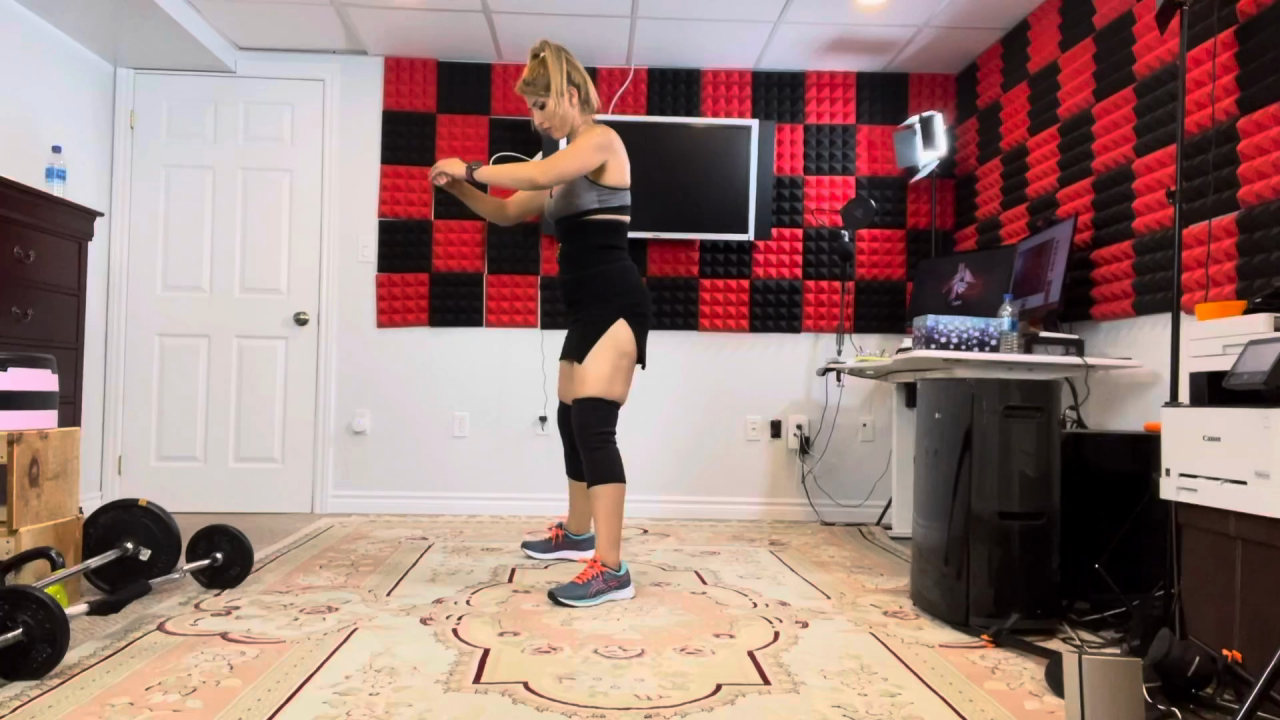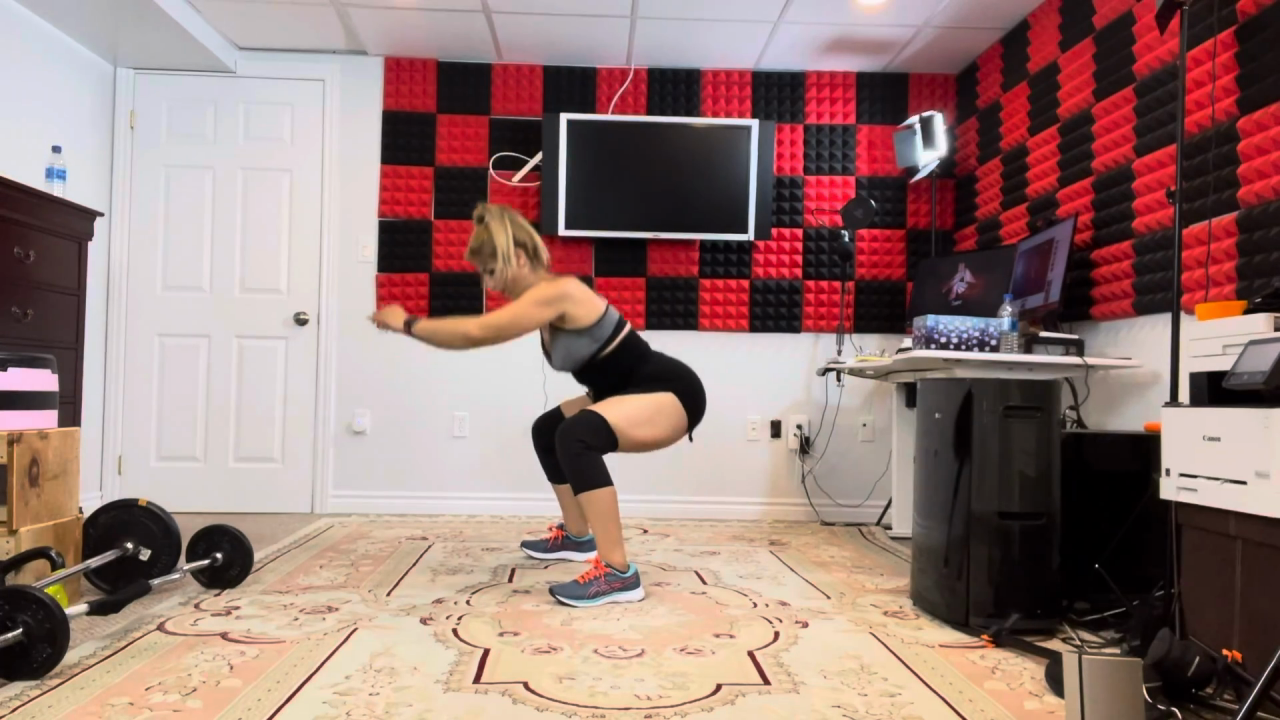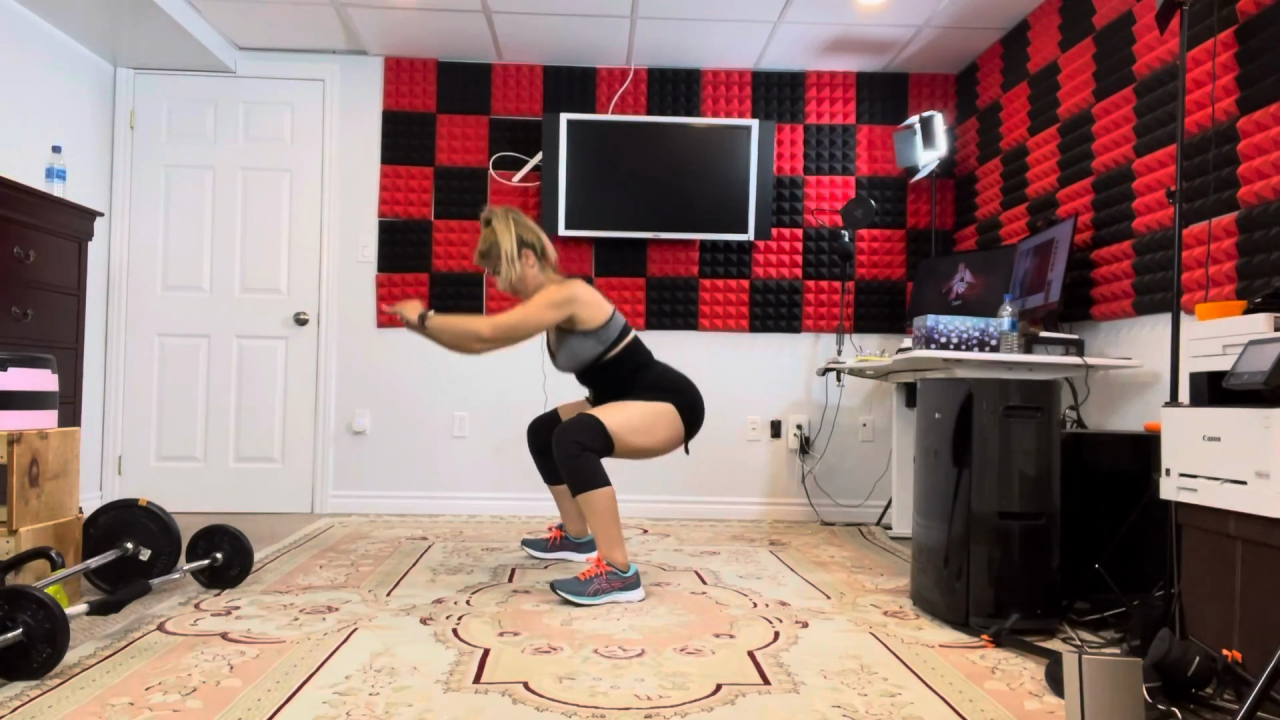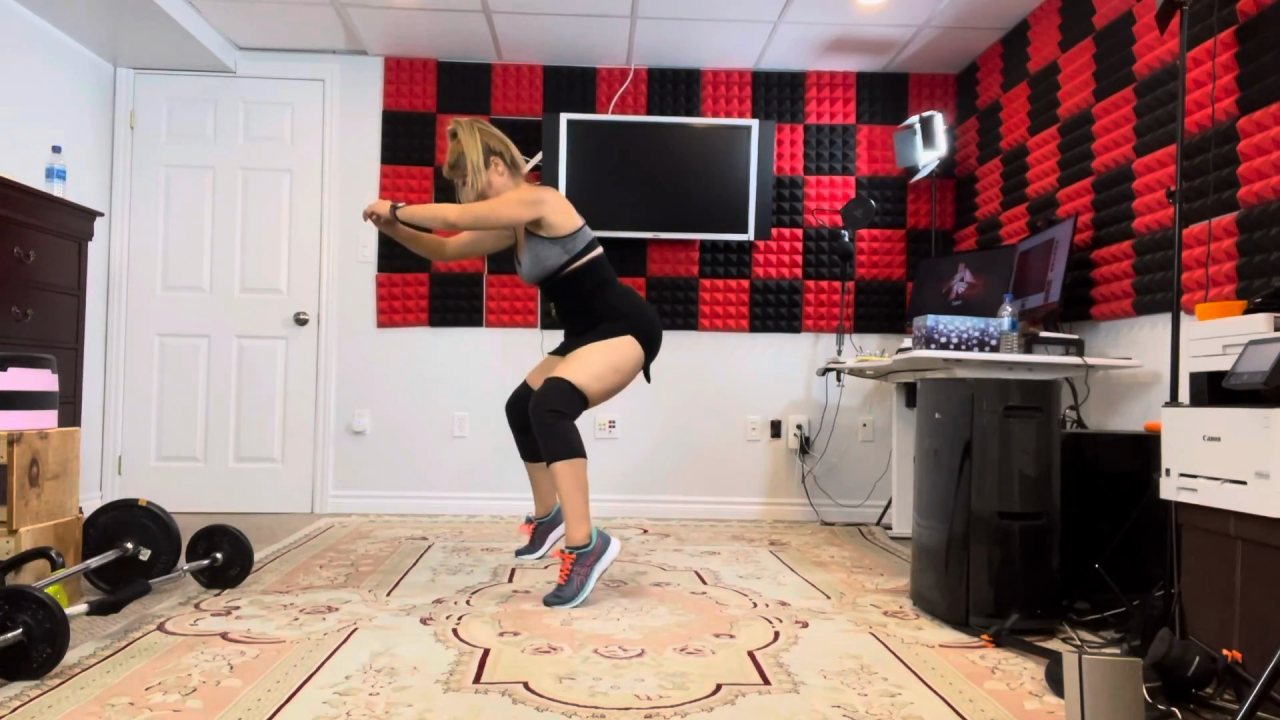
dt=1s
person 1, frame 1
left shoulder: (601, 140)
right shoulder: (566, 166)
left elbow: (537, 174)
right elbow: (508, 212)
left wrist: (471, 169)
right wrist: (460, 186)
left hip: (613, 302)
right hip: (589, 307)
left knee: (593, 425)
right knee: (571, 422)
left ankle: (610, 569)
right ankle: (576, 532)
person 1, frame 2
left shoulder: (559, 292)
right shoulder: (542, 301)
left elbow: (478, 332)
right elbow: (479, 333)
left wrist: (410, 324)
right wrist: (416, 323)
left hip: (672, 392)
right hip: (636, 390)
left knee: (576, 436)
right knee: (548, 432)
left ankle: (618, 571)
right ankle: (577, 534)
person 1, frame 3
left shoulder: (568, 294)
right shoulder: (549, 302)
left elbow: (489, 331)
right elbow: (482, 342)
left wrist: (424, 317)
right wrist: (424, 322)
left hip: (671, 401)
right hip: (635, 398)
left knee: (574, 439)
right knee: (543, 434)
left ankle: (618, 571)
right ankle: (576, 535)
person 1, frame 4
left shoulder: (538, 199)
right shoulder: (514, 223)
left elbow: (454, 217)
right elbow: (447, 249)
left wrist: (396, 210)
right wrist: (393, 226)
left hip: (626, 326)
right hip: (591, 331)
left knee: (549, 407)
right knee: (521, 408)
left ankle: (585, 542)
right ankle: (547, 517)
